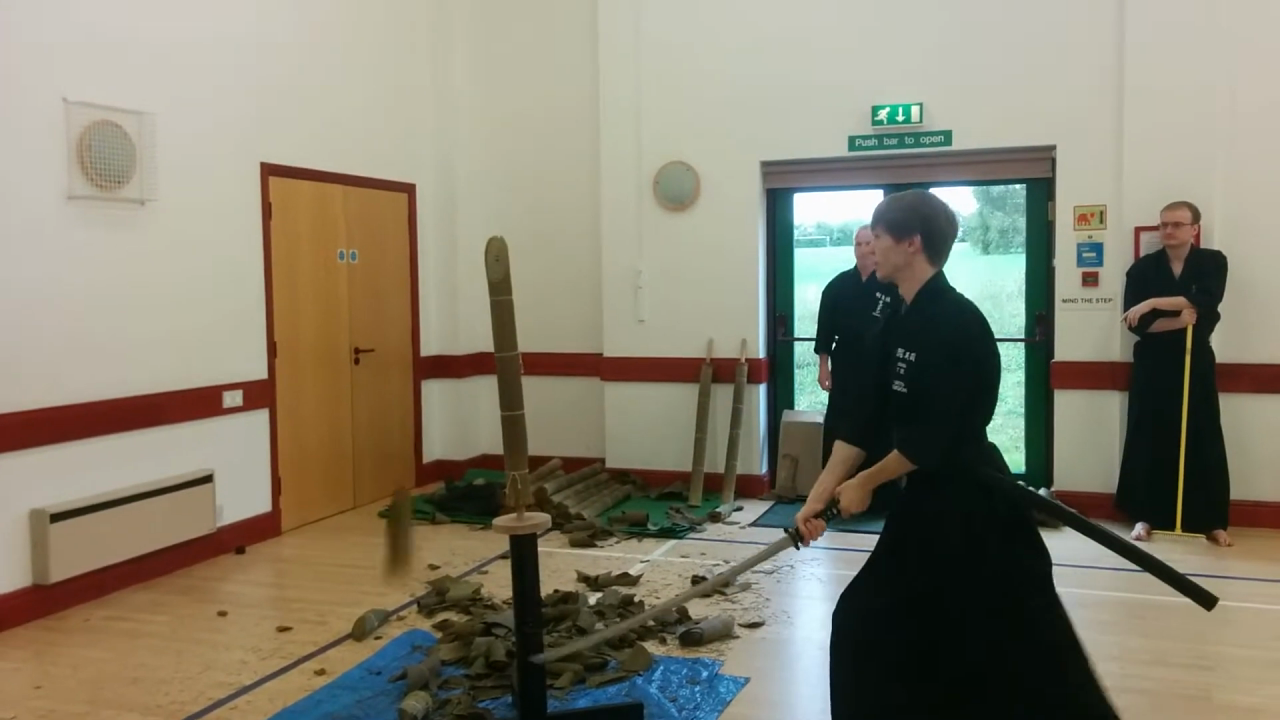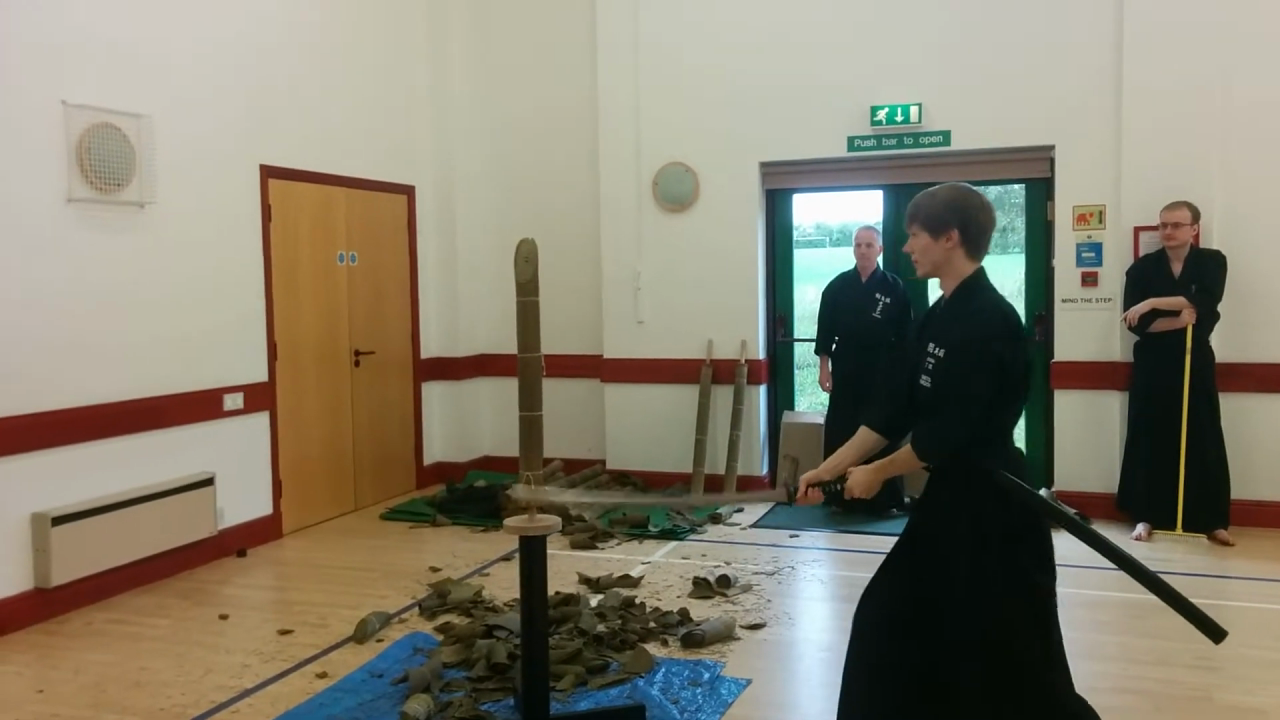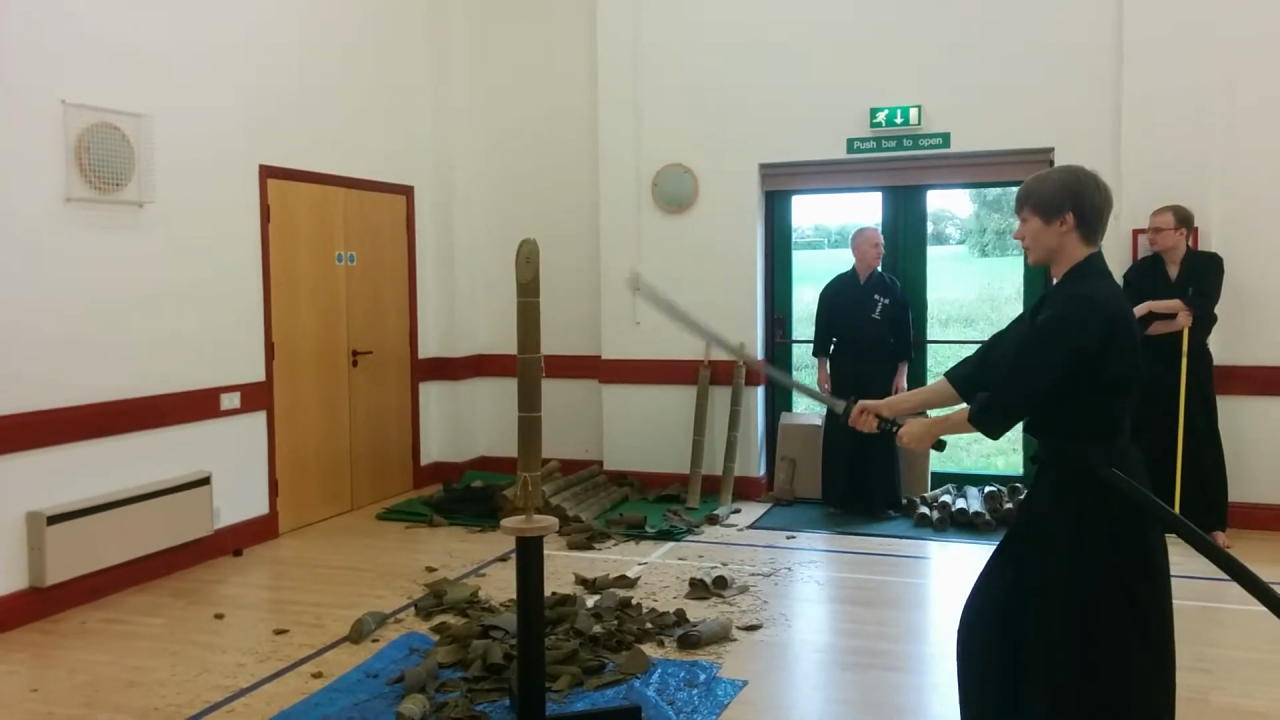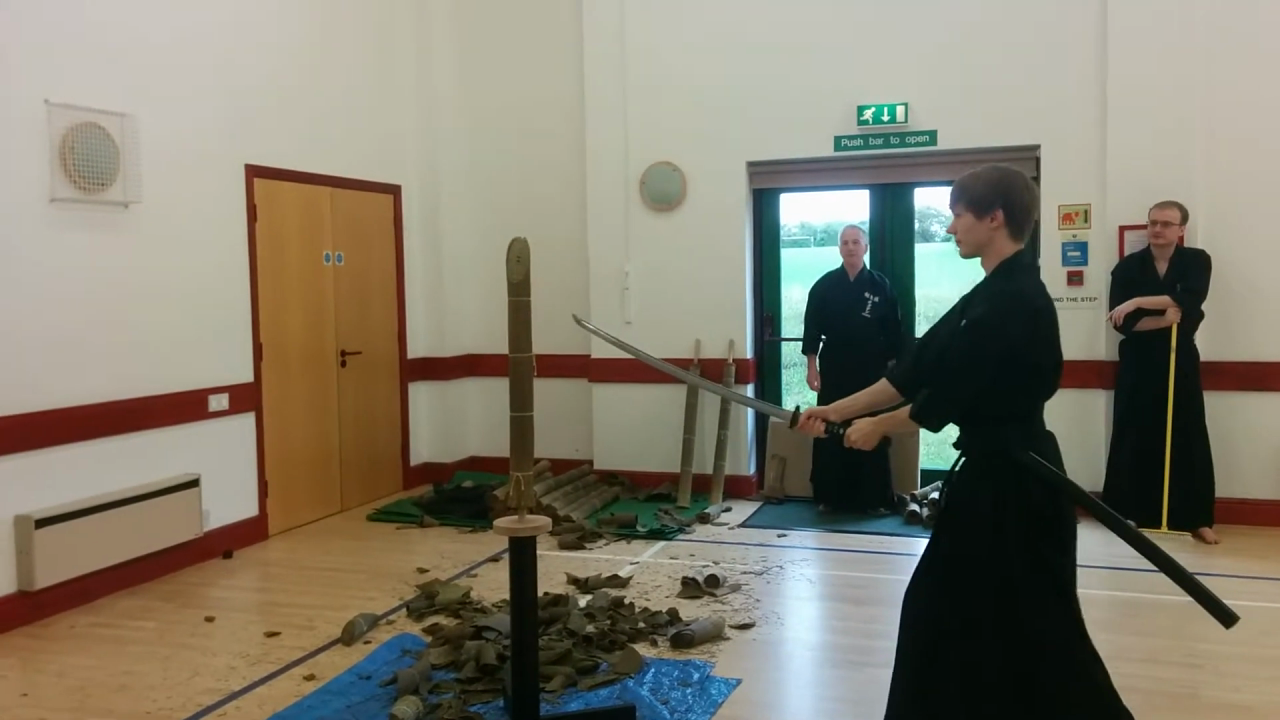
dt=0.7s
person 1, frame 1
left shoulder: (956, 323)
right shoulder: (900, 324)
left elbow: (932, 437)
right elbow: (866, 418)
left wrist: (865, 484)
right wrist: (820, 494)
left hip: (975, 504)
right hip: (929, 500)
left knee: (1023, 652)
right knee: (868, 622)
person 1, frame 2
left shoulder: (990, 323)
right shoulder: (941, 316)
left elbow: (948, 432)
right elbow: (896, 409)
left wrist: (877, 473)
right wrist: (832, 467)
left hip: (990, 504)
right hip: (952, 496)
left knee: (1008, 657)
right knee: (892, 622)
person 1, frame 3
left shoulder: (1088, 307)
right shoulder: (1069, 299)
left elbow: (1008, 396)
right elbow: (986, 369)
left wrist: (930, 429)
right wrist: (895, 404)
left hip: (1093, 497)
right hip: (1070, 486)
left knee: (1098, 653)
right knee: (1001, 619)
person 1, frame 4
left shoulder: (1014, 302)
right shoulder: (996, 292)
left elbow: (949, 393)
right elbow: (920, 367)
left wrist: (878, 427)
right wrist: (839, 409)
left hip: (1012, 479)
right hip: (995, 470)
left knee: (1031, 628)
right knee: (953, 611)
person 2, frame 1
left shoulder: (1213, 262)
right shoulder: (1142, 268)
left elbow: (1205, 303)
right elbow: (1135, 322)
left wrist: (1153, 303)
right wrist: (1179, 320)
left hip: (1195, 361)
right hip: (1153, 363)
left knee: (1203, 440)
right knee: (1148, 439)
left ankle: (1211, 520)
right ankle: (1144, 516)
person 2, frame 2
left shoulder: (1212, 262)
right shoulder: (1142, 268)
left elbow: (1204, 303)
right elbow: (1137, 323)
left wrist: (1153, 303)
right wrist: (1178, 319)
left hip: (1195, 361)
right hip: (1153, 363)
left knee: (1204, 440)
right knee: (1148, 439)
left ankle: (1213, 520)
right ankle: (1146, 516)
person 2, frame 3
left shoulder: (1208, 264)
right shoulder: (1140, 271)
left elbow: (1200, 306)
left wrist: (1151, 306)
right wrist: (1175, 323)
left hip: (1193, 364)
right hip: (1152, 366)
left knee: (1201, 443)
right knee: (1148, 443)
left ankle: (1210, 522)
person 2, frame 4
left shoulder: (1197, 262)
right shoulder: (1128, 267)
left elbow: (1188, 302)
right elbow: (1123, 322)
left wrist: (1138, 302)
right wrist: (1164, 318)
left hip: (1180, 360)
right hip: (1138, 362)
left knee: (1189, 439)
right knee: (1133, 439)
left ankle: (1197, 518)
right ankle: (1130, 513)
person 3, frame 1
left shoulder: (892, 288)
right shoulder: (838, 286)
right elbow: (826, 328)
right wrist: (824, 365)
right hip: (845, 370)
right knee: (839, 432)
left ankle: (882, 497)
person 3, frame 2
left shoulder: (893, 287)
right shoulder: (837, 286)
left elbow: (905, 333)
right elbow: (825, 329)
right wrist: (824, 367)
left hip: (881, 372)
right hip: (845, 371)
right knee: (840, 433)
left ankle: (885, 499)
right ankle: (843, 497)
person 3, frame 3
left shoulder: (891, 288)
right shoulder: (835, 288)
left elbow: (903, 334)
right elbow: (823, 331)
left wrist: (901, 374)
right wrist: (822, 369)
left hip: (881, 374)
right hip: (844, 372)
left knee: (881, 437)
right knee: (839, 436)
left ankle: (882, 501)
right ankle: (842, 498)
person 3, frame 4
left shoulder: (881, 285)
right shoulder: (825, 285)
left elbow: (893, 332)
right elbow: (812, 328)
right wrist: (812, 366)
left hip: (871, 371)
right hip: (833, 371)
left ankle: (874, 498)
right ankle: (831, 496)
